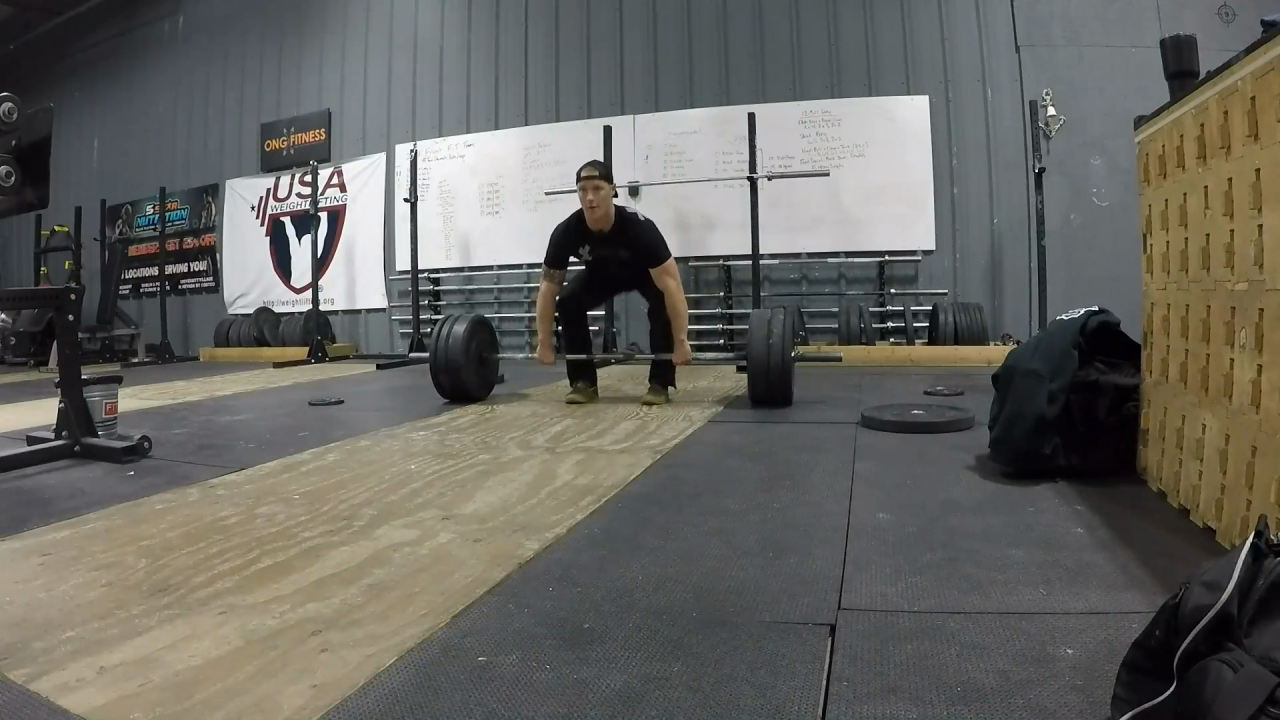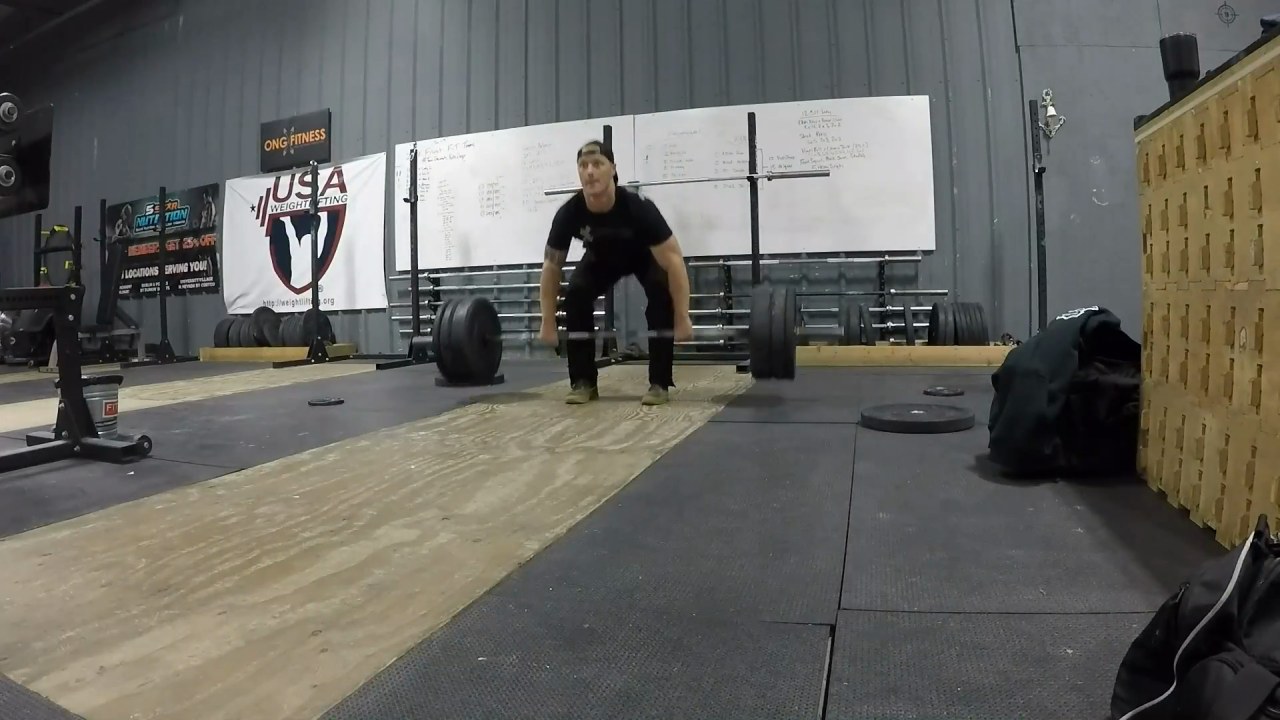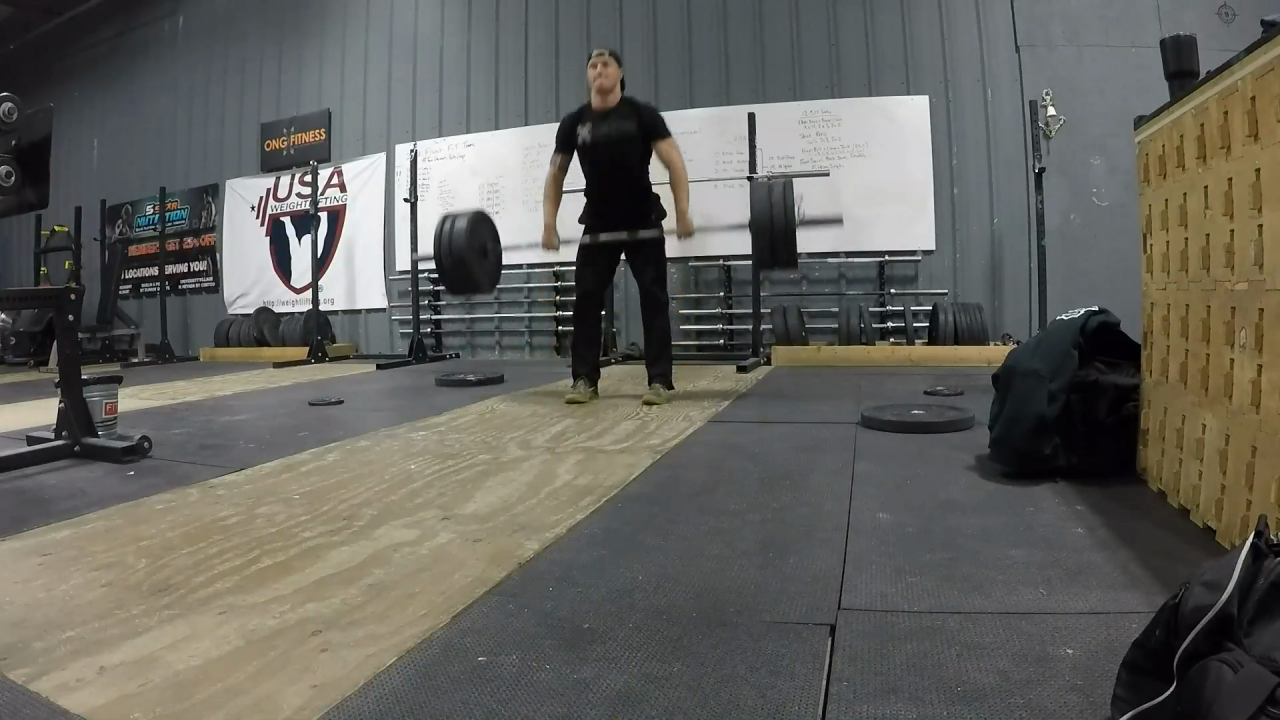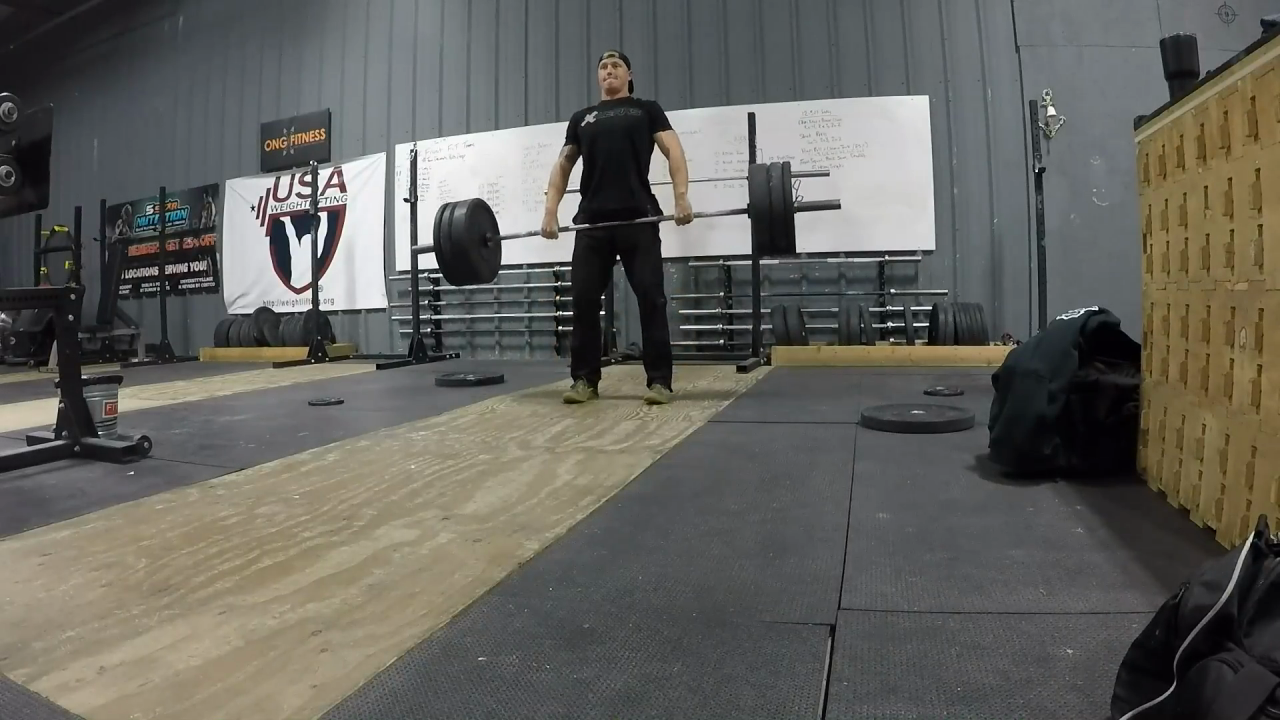
dt=0.4s
person 1, frame 1
left shoulder: (639, 228)
right shoulder: (566, 232)
left elbow: (672, 286)
right elbow: (548, 289)
left wrist: (680, 342)
right wrist: (544, 343)
left hip: (642, 272)
right hip: (600, 274)
left knee: (662, 302)
right knee: (567, 302)
left ankle: (659, 383)
right ankle: (583, 381)
person 1, frame 2
left shoulder: (637, 208)
right shoulder: (569, 214)
left elbow: (672, 261)
right elbow: (551, 268)
left wrist: (681, 318)
right wrist: (549, 322)
left hip: (644, 256)
right hip: (601, 258)
left knee: (660, 295)
right knee: (575, 297)
left ankle: (659, 383)
right ankle: (583, 382)
person 1, frame 3
left shoulder: (641, 114)
right shoulder: (573, 122)
left elbow: (673, 162)
right elbow: (555, 176)
left wrist: (682, 213)
right wrist: (549, 225)
left hip: (642, 217)
right hip: (598, 221)
left knee: (653, 294)
right knee: (587, 297)
left ankle: (659, 381)
right ankle: (585, 379)
person 1, frame 4
left shoulder: (646, 110)
right shoulder: (582, 118)
left elbow: (673, 150)
right elbow: (562, 166)
left wrist: (681, 196)
right wrist: (550, 210)
left hip: (637, 216)
right hip: (591, 219)
left knee: (650, 298)
right knee: (584, 299)
left ankle: (659, 381)
right ankle: (585, 379)
